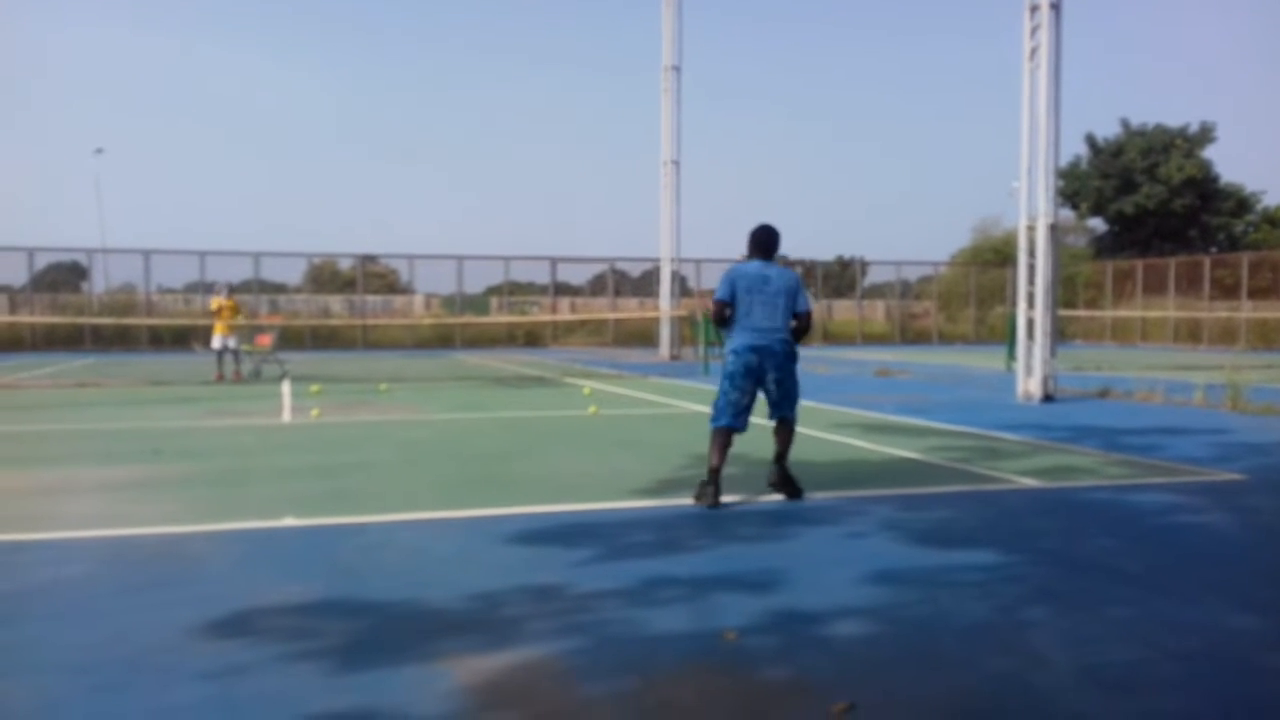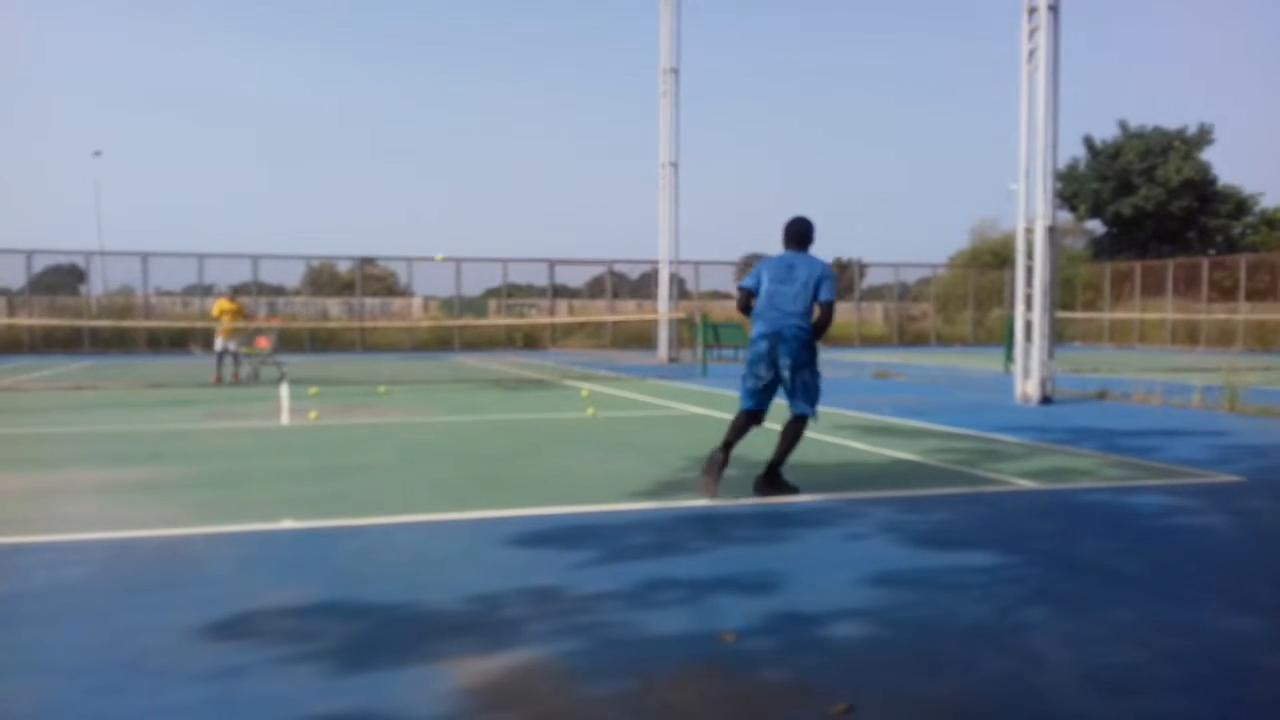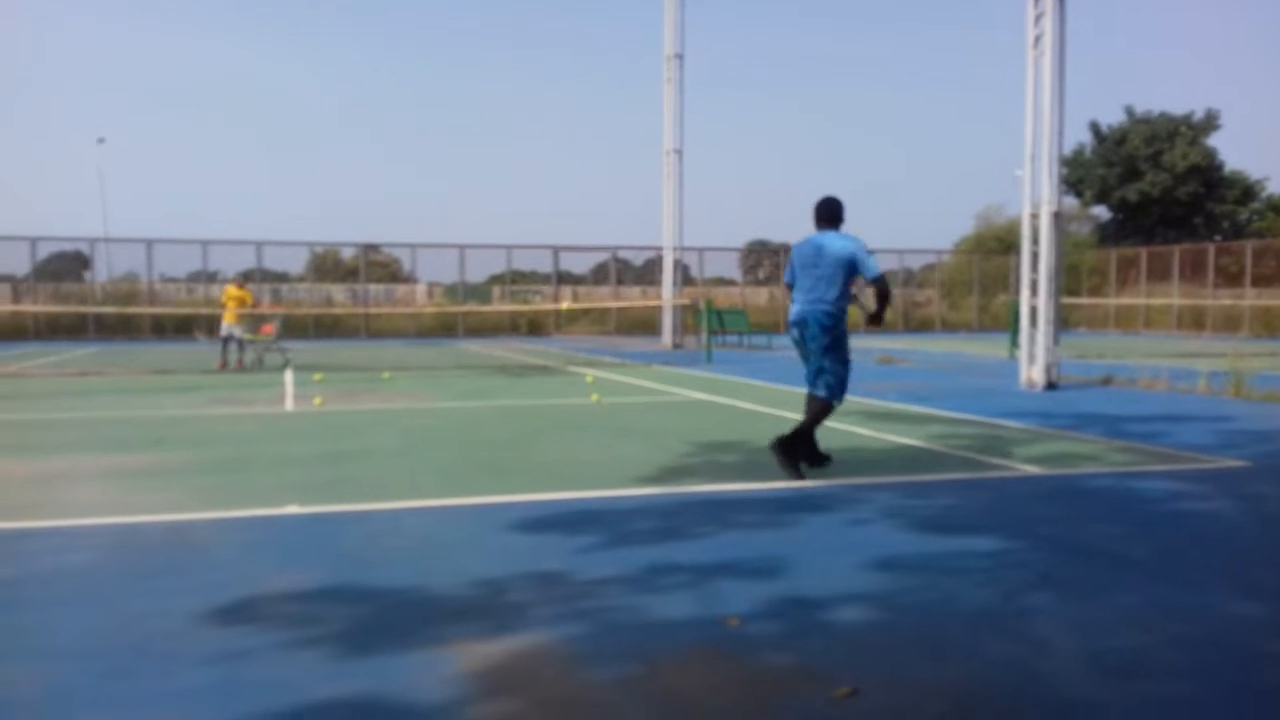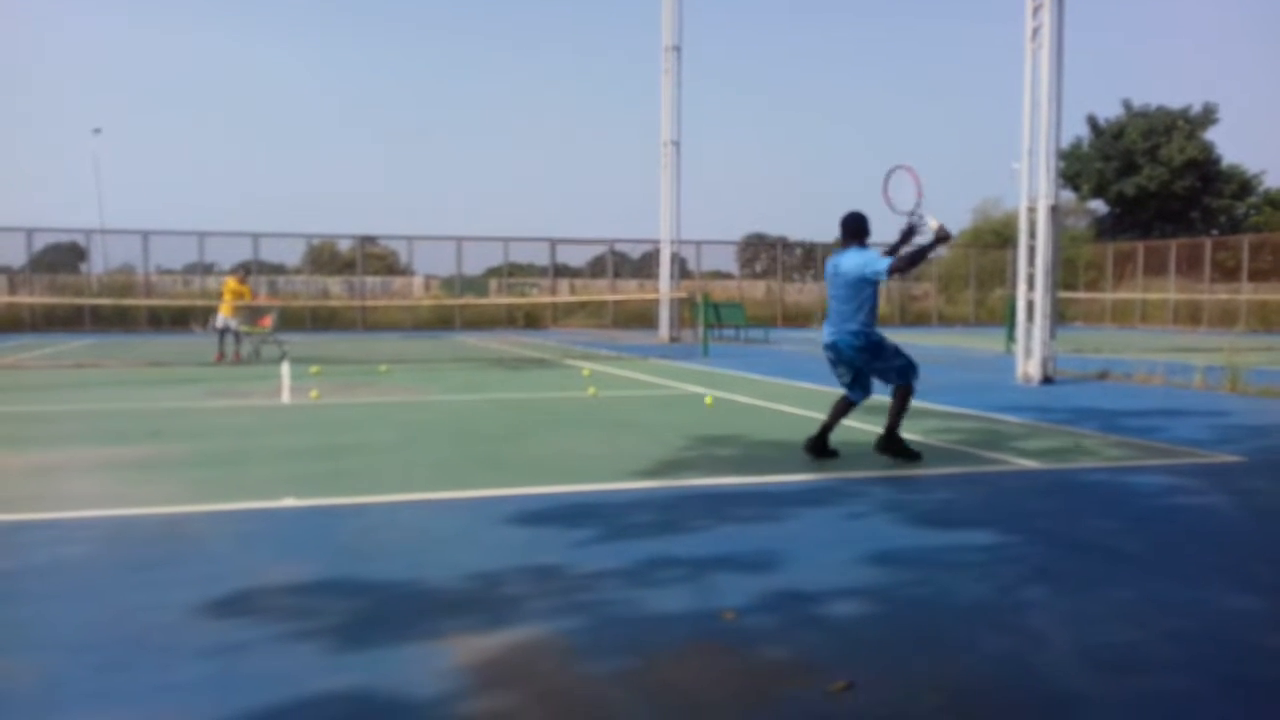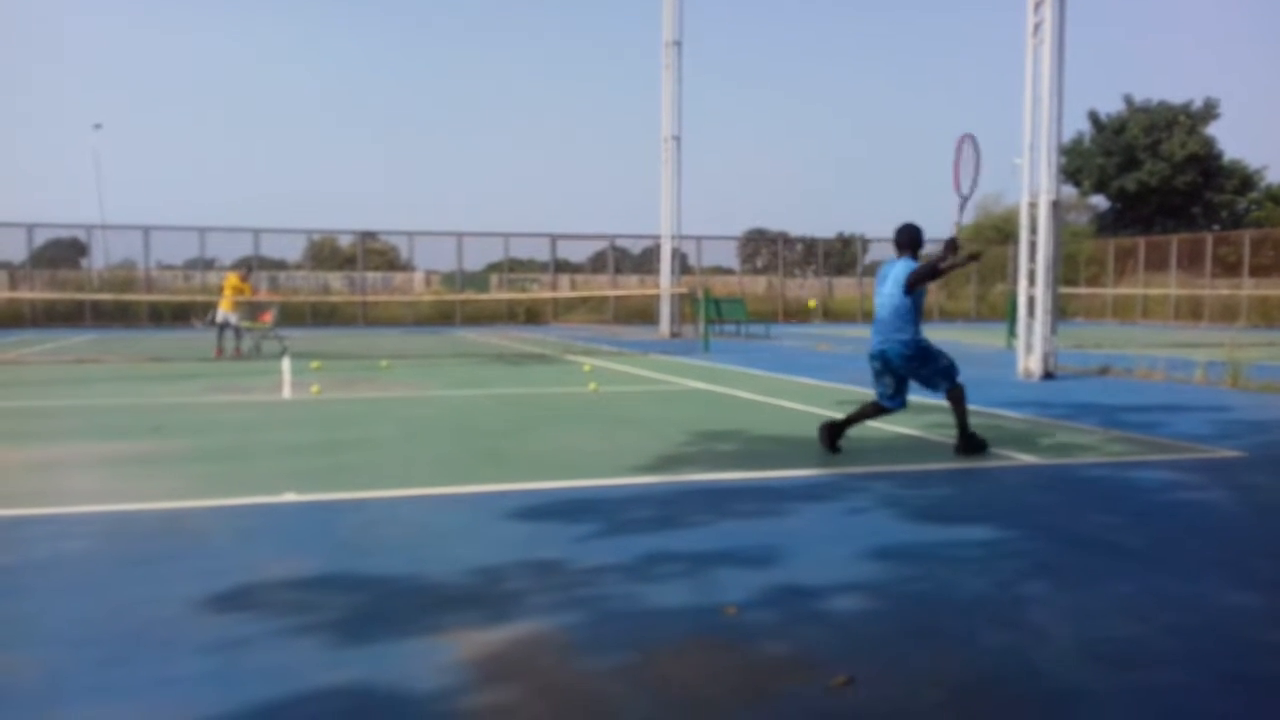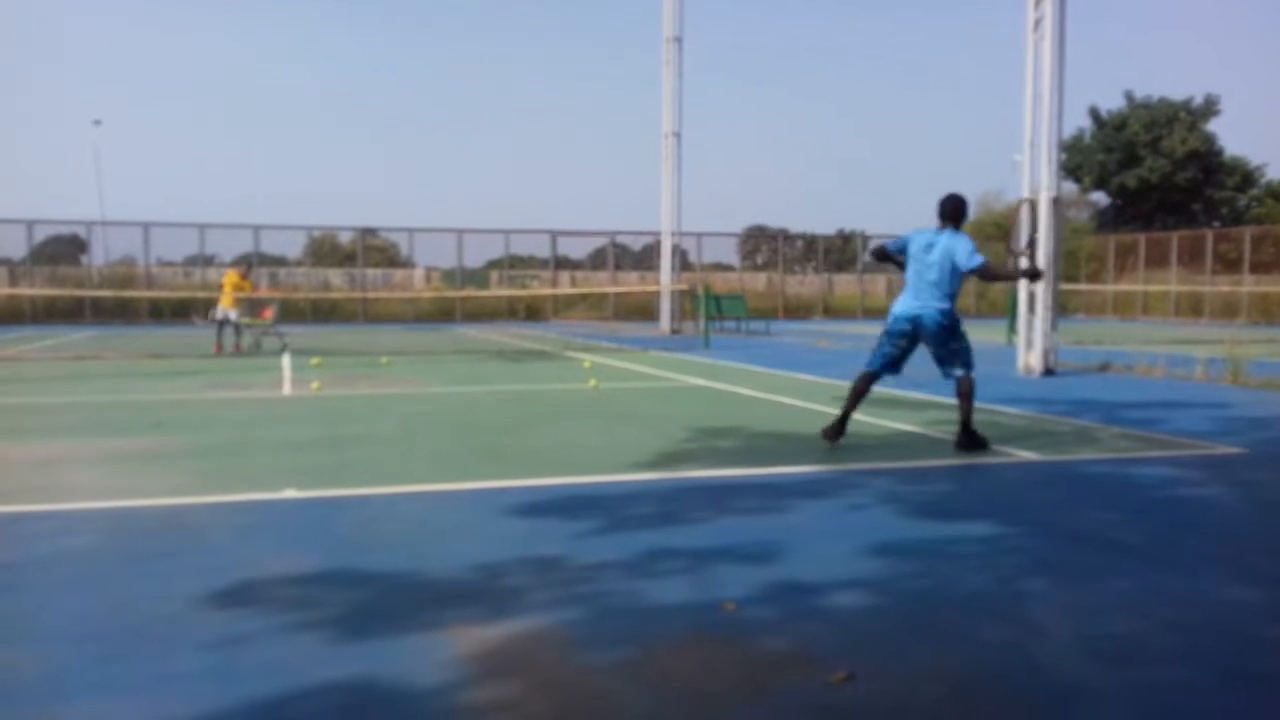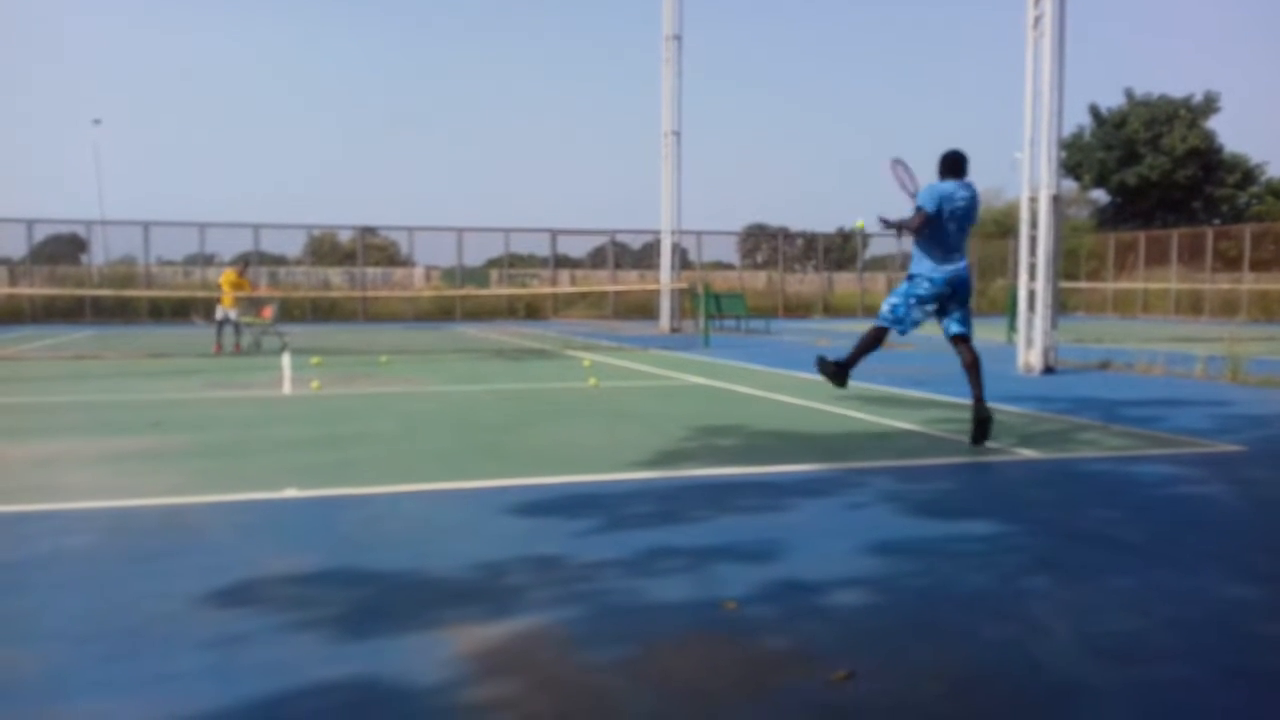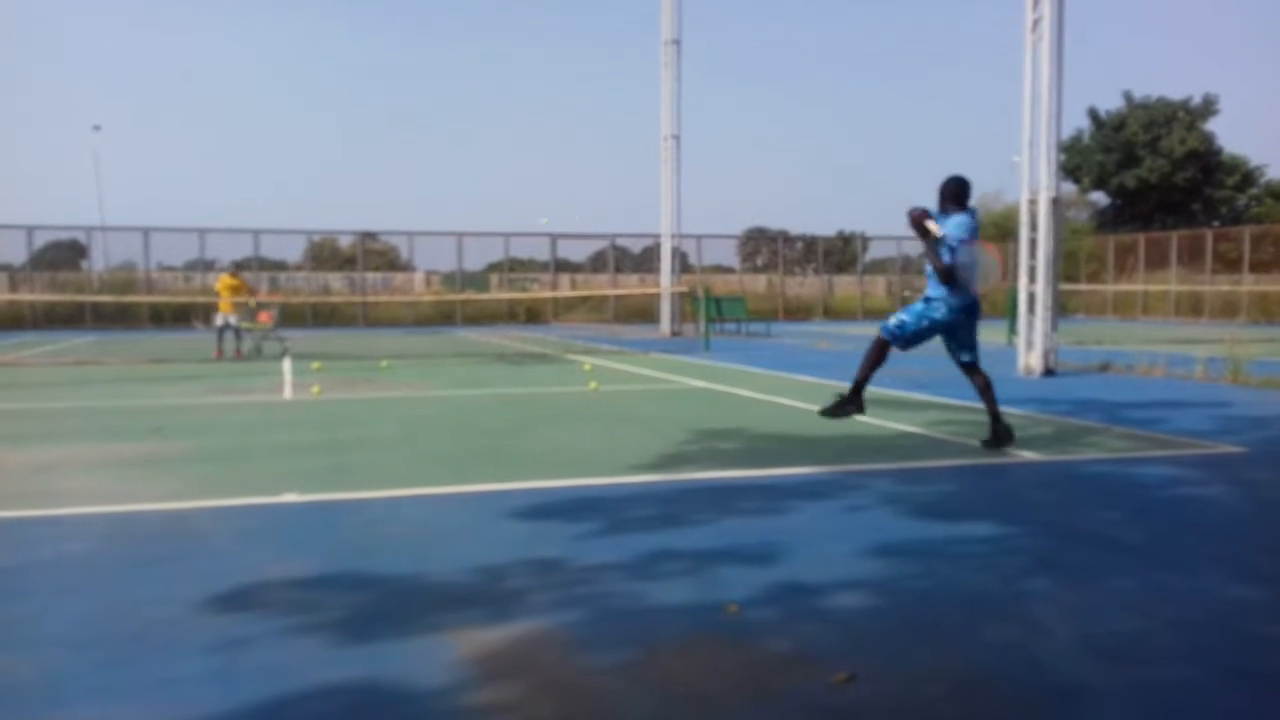
dt=0.2s
person 1, frame 1
left shoulder: (734, 274)
right shoulder: (791, 279)
left elbow: (717, 315)
right elbow: (805, 324)
left hip: (741, 352)
right hip: (779, 352)
left knee: (724, 423)
right knee: (785, 417)
left ankle: (712, 481)
right ankle: (779, 466)
person 1, frame 2
left shoulder: (764, 266)
right shoulder: (821, 270)
left elbow: (742, 303)
right elbow: (826, 316)
left hip: (763, 339)
right hip: (796, 339)
left knee: (751, 409)
right knee: (801, 411)
left ankle: (722, 452)
right ankle: (770, 475)
person 1, frame 3
left shoulder: (799, 248)
right shoulder: (853, 247)
right elbow: (882, 287)
right wrist: (878, 313)
left hip: (799, 320)
right hip: (826, 322)
left knee: (819, 386)
right knee: (828, 394)
left ankle: (804, 445)
right ankle: (791, 442)
person 1, frame 4
left shoulder: (833, 262)
right shoulder: (867, 259)
right elbow: (899, 266)
left wrist: (900, 242)
right wrist: (935, 242)
left hip: (833, 341)
right hip: (859, 339)
left knee: (856, 392)
right knee: (906, 375)
left ankle: (820, 439)
right ankle: (890, 437)
person 1, frame 5
left shoulder: (888, 269)
right shoulder: (909, 268)
right elbow: (911, 280)
left wrist: (958, 262)
right wrist: (948, 257)
left hip: (879, 350)
right hip: (906, 348)
left knee: (888, 402)
right knee: (950, 379)
left ankle: (837, 427)
right ankle: (965, 438)
person 1, frame 6
left shoulder: (916, 237)
right shoulder: (962, 243)
left elbow: (877, 253)
right elbow: (983, 272)
left wrist: (901, 263)
right wrist: (1022, 273)
left hip: (903, 315)
right hip: (936, 318)
left knee: (873, 370)
right knee: (962, 371)
left ankle: (840, 423)
right ankle: (966, 432)
person 1, frame 7
left shoulder: (935, 192)
right shoulder: (971, 194)
left elbow: (918, 226)
left wrist: (896, 223)
left hip: (929, 279)
right hip: (959, 278)
left knee: (884, 323)
right knee: (962, 342)
left ankle: (842, 369)
right ankle: (979, 408)
person 1, frame 8
left shoulder: (957, 230)
right shoulder: (957, 217)
left elbow: (945, 277)
right elbow: (917, 214)
left wrist: (931, 251)
right wrist: (920, 220)
left hip: (944, 303)
right hip: (965, 304)
left knee: (885, 337)
right knee: (970, 365)
left ankle: (853, 397)
right ankle: (998, 425)
